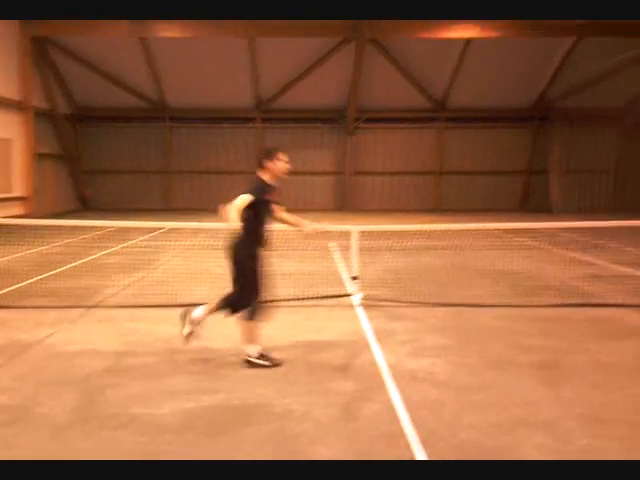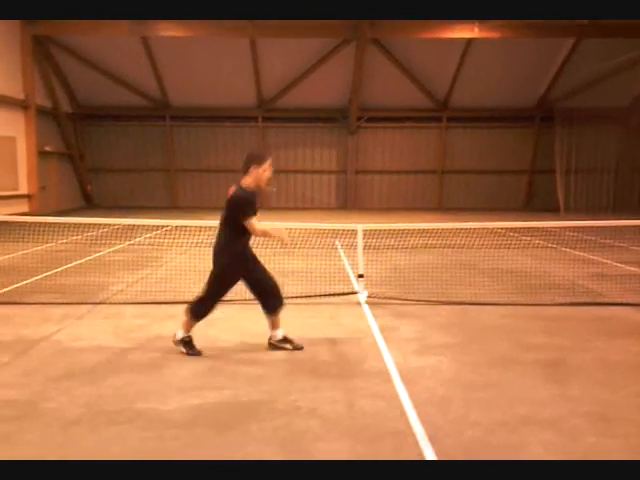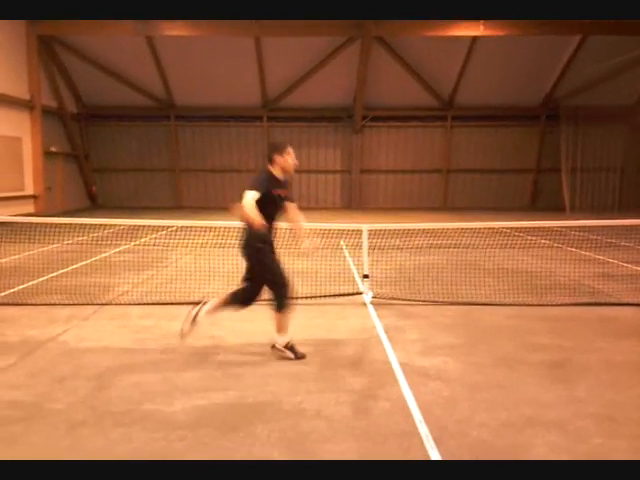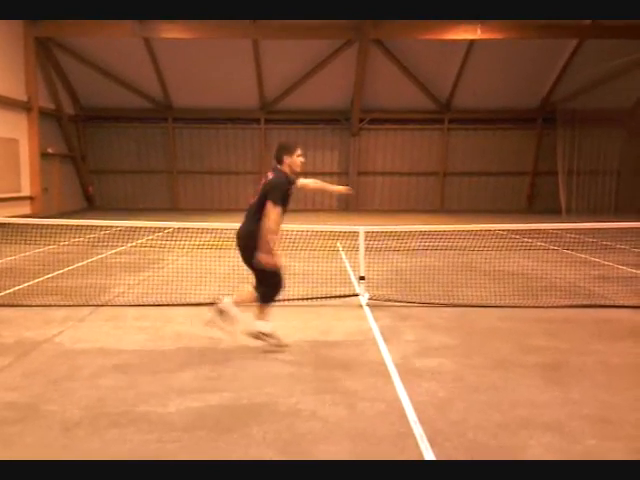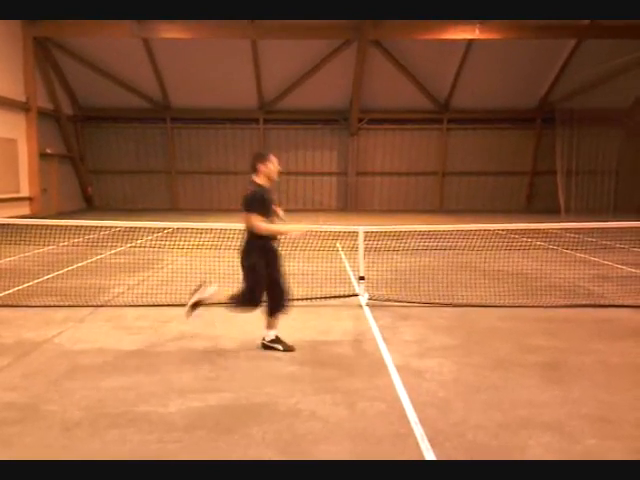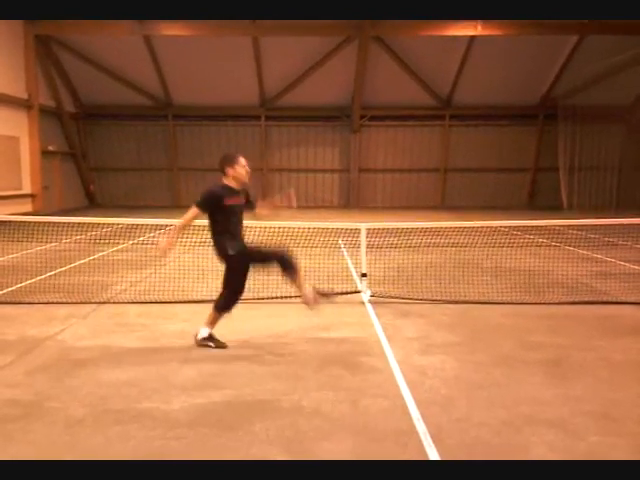
dt=0.3s
person 1, frame 1
left shoulder: (269, 188)
right shoulder: (257, 187)
left elbow: (277, 213)
right elbow: (238, 203)
left wrist: (302, 223)
right wrist: (232, 215)
left hip: (250, 248)
right hip: (245, 249)
left knee: (242, 295)
right knee: (252, 299)
left ankle: (197, 315)
right ankle: (253, 353)
person 1, frame 2
left shoulder: (248, 192)
right shoulder: (242, 196)
right elbow: (256, 228)
right wrist: (276, 232)
left hip: (242, 251)
right hip: (228, 255)
left knee: (271, 292)
right knee: (210, 298)
left ankle: (277, 337)
right ankle: (183, 336)
person 1, frame 3
left shoulder: (283, 183)
right shoulder: (263, 181)
left elbow: (292, 212)
right elbow: (248, 199)
left wrist: (303, 235)
right wrist: (254, 217)
left hip: (264, 243)
right hip: (256, 244)
left knee: (249, 293)
right knee: (281, 287)
left ankle: (204, 309)
right ankle: (282, 343)
person 1, frame 4
left shoulder: (283, 177)
right shoulder: (279, 182)
left elbow: (307, 182)
right elbow: (271, 218)
left wrist: (334, 188)
right wrist: (267, 250)
left hip: (249, 235)
right hip: (252, 237)
left knee: (267, 281)
right knee: (272, 282)
person 1, frame 5
left shoulder: (262, 190)
right shoulder: (255, 192)
right elbow: (256, 225)
left wrist: (274, 210)
right wrist: (288, 230)
left hip: (267, 250)
right hip: (257, 252)
left knee: (278, 295)
right knee: (252, 298)
left ankle: (270, 337)
right ankle: (206, 293)
person 1, frame 6
left shoulder: (242, 191)
right shoulder: (215, 193)
left elbow: (255, 208)
right elbow: (190, 215)
left wrist: (275, 203)
right wrist: (170, 238)
left hip: (238, 247)
right hip: (231, 249)
left knee: (231, 293)
right knee: (283, 258)
left ankle: (204, 334)
right ankle: (307, 294)
